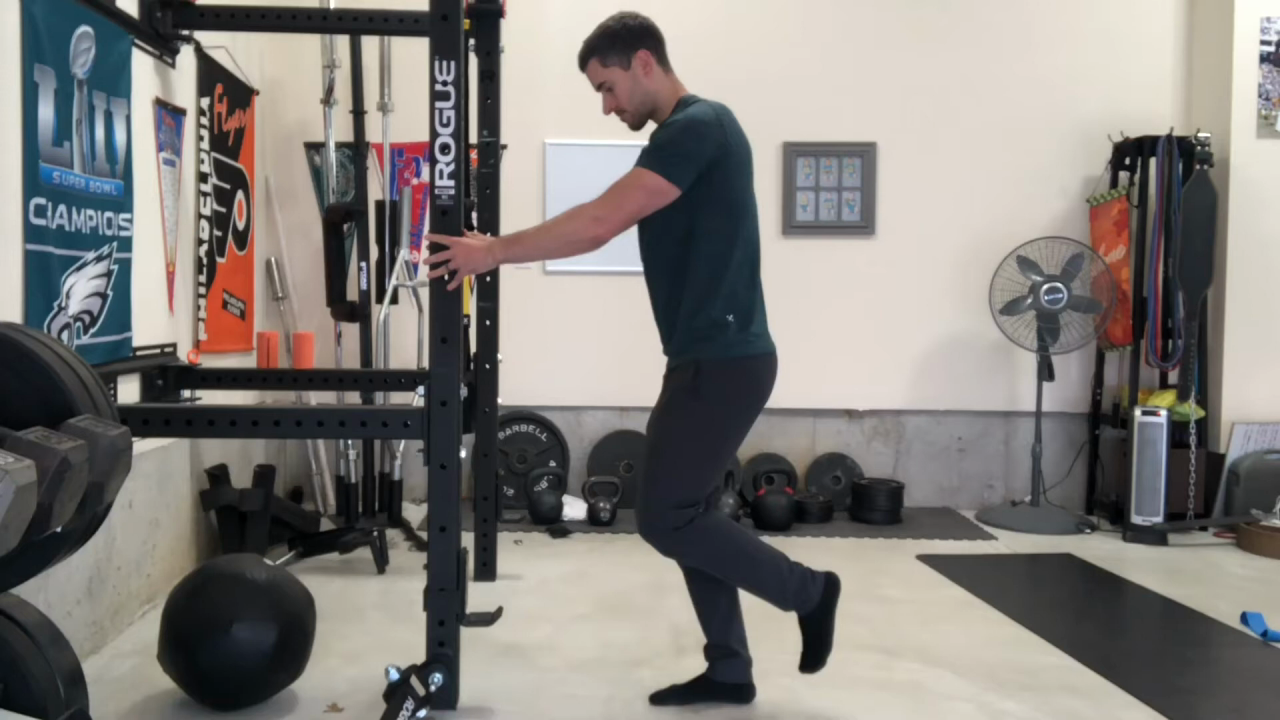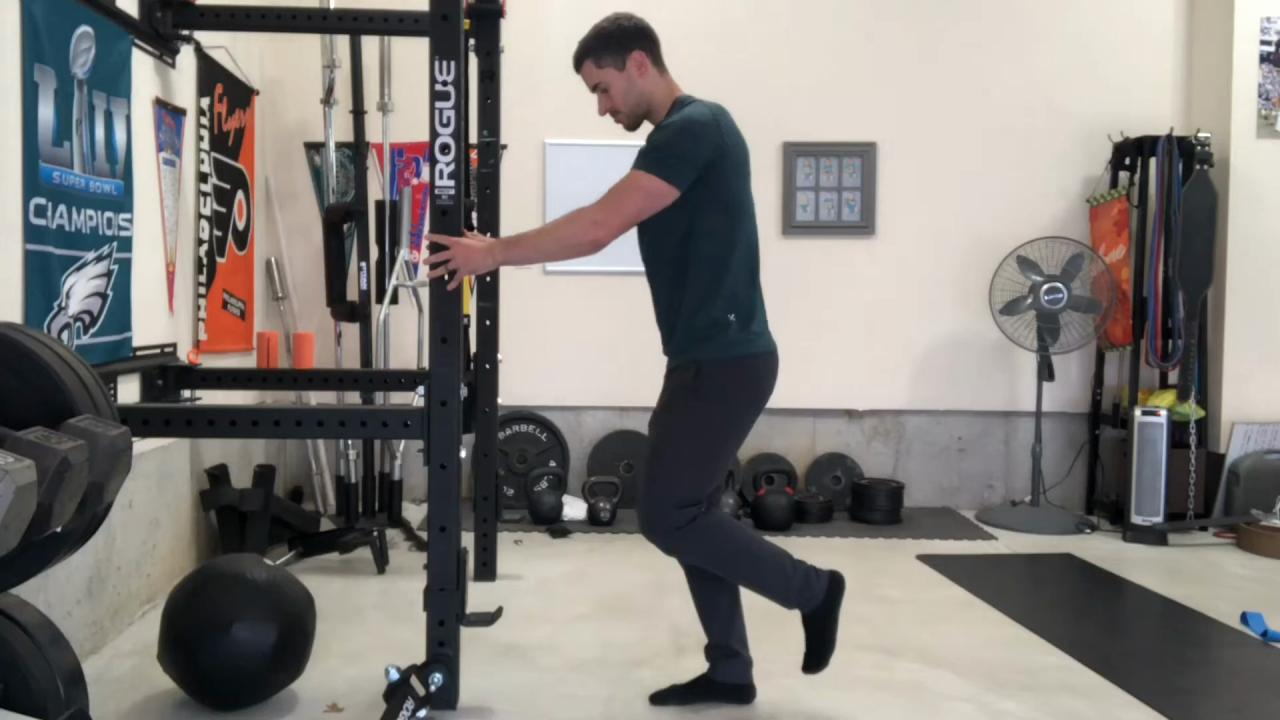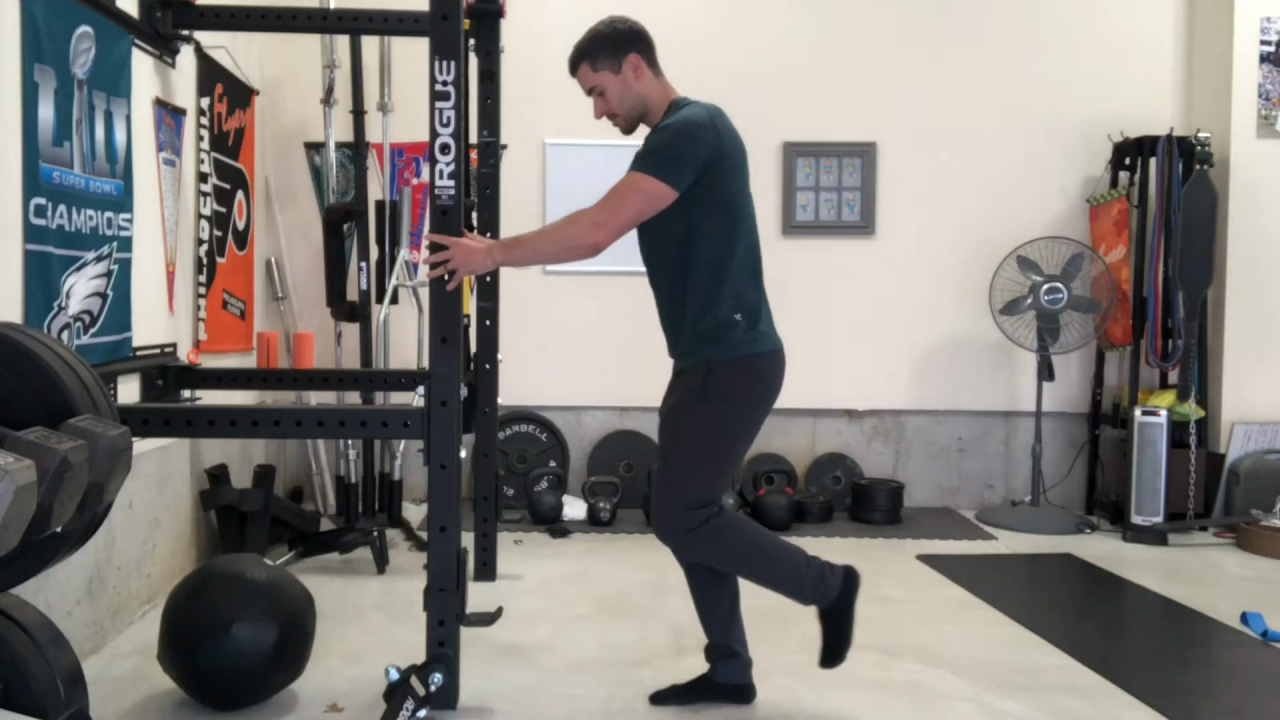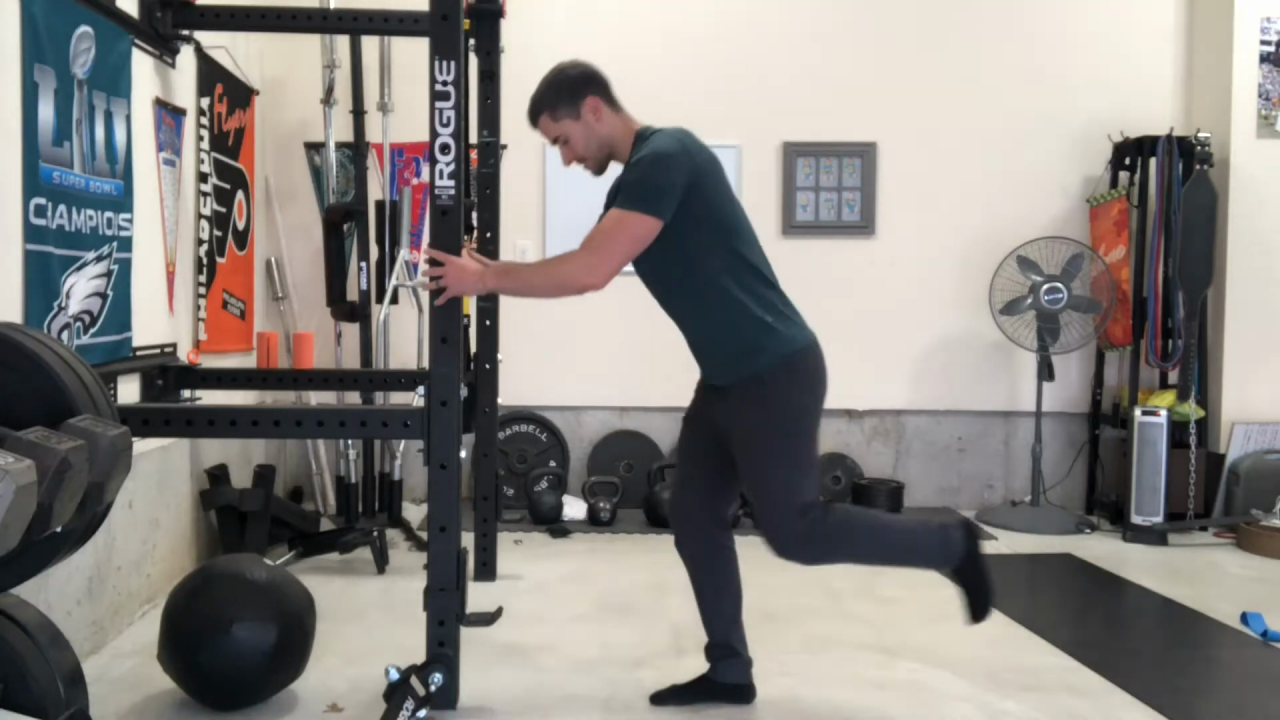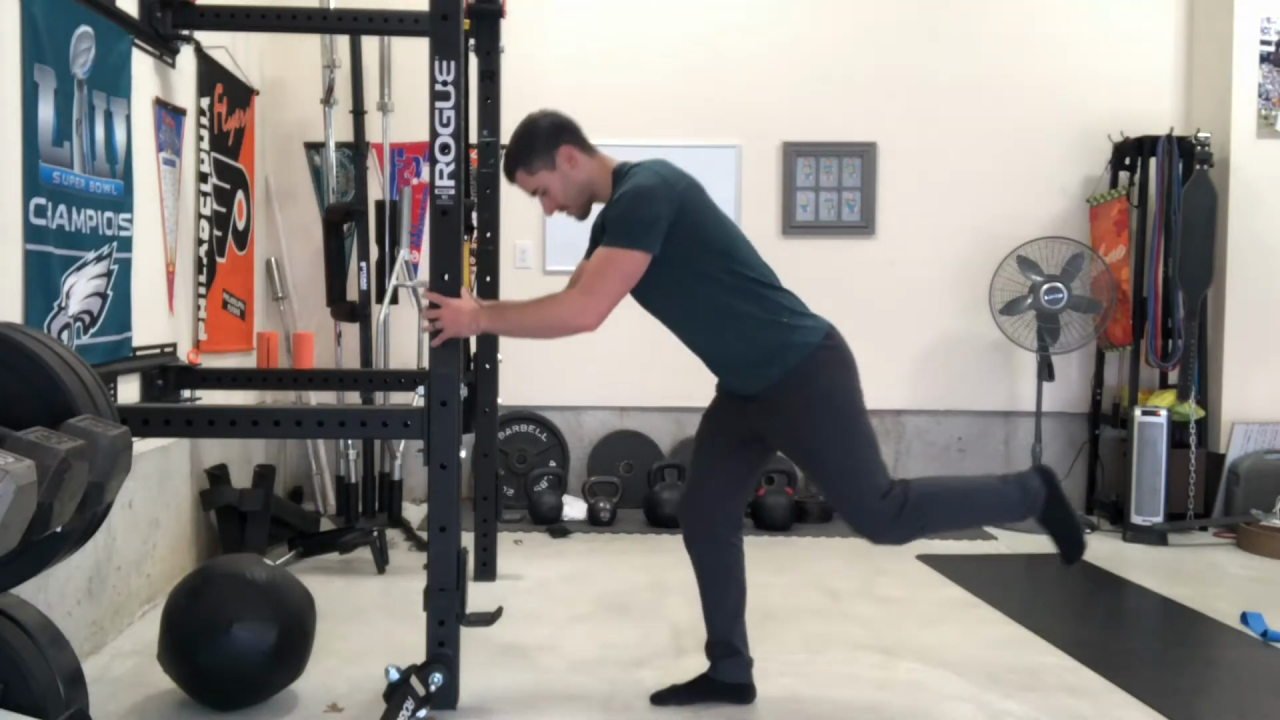
dt=0.4s
person 1, frame 1
left shoulder: (699, 127)
right shoulder: (681, 135)
left elbow: (599, 224)
right elbow: (606, 225)
left wrist: (492, 252)
right wrist: (498, 250)
left hip: (723, 362)
right hip: (705, 359)
left knee: (667, 519)
right knee: (685, 516)
left ankle: (807, 592)
right ankle: (728, 670)
person 1, frame 2
left shoulder: (695, 129)
right shoulder: (678, 136)
left elbow: (598, 228)
right elbow: (603, 228)
left wrist: (493, 255)
right wrist: (499, 251)
left hip: (724, 361)
right hip: (706, 358)
left knee: (669, 518)
right knee: (687, 517)
left ankle: (812, 590)
right ankle: (730, 671)
person 1, frame 3
left shoulder: (692, 129)
right shoulder: (673, 136)
left elbow: (595, 231)
right elbow: (597, 232)
left wrist: (493, 256)
right wrist: (499, 252)
left hip: (732, 362)
right hip: (707, 361)
left knee: (683, 519)
right knee: (685, 517)
left ankle: (829, 585)
right ankle: (729, 670)
person 1, frame 4
left shoulder: (665, 158)
right shoulder: (639, 176)
left elbow: (590, 273)
right elbow: (581, 269)
left wrist: (486, 280)
right wrist: (491, 272)
left hip: (775, 371)
right hip: (728, 376)
left knee: (795, 530)
right knee: (695, 519)
left ankle: (952, 545)
right ankle: (729, 671)
person 1, frame 5
left shoulder: (646, 194)
right shoulder: (617, 217)
left elbow: (584, 312)
right elbow: (572, 305)
left wrist: (482, 320)
right wrist: (484, 309)
left hip: (803, 370)
right hip: (750, 383)
left knee: (880, 516)
right knee: (704, 516)
left ankle: (1031, 494)
right ankle: (729, 671)
